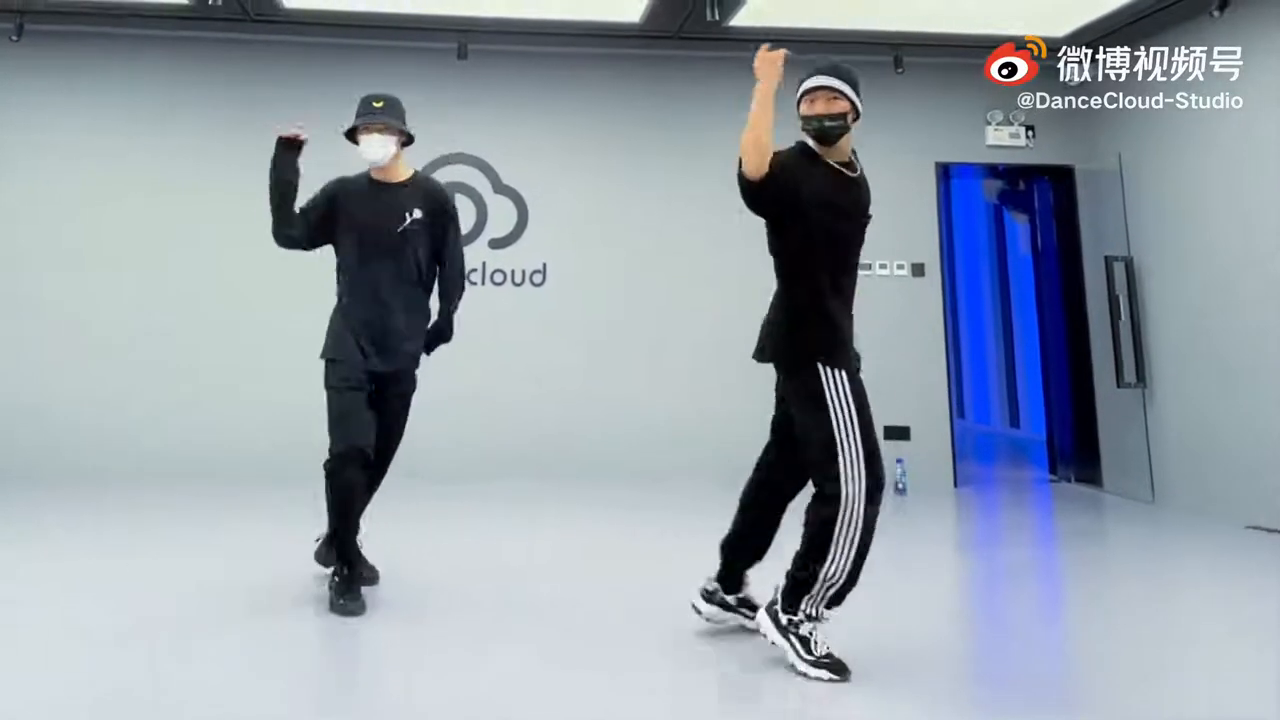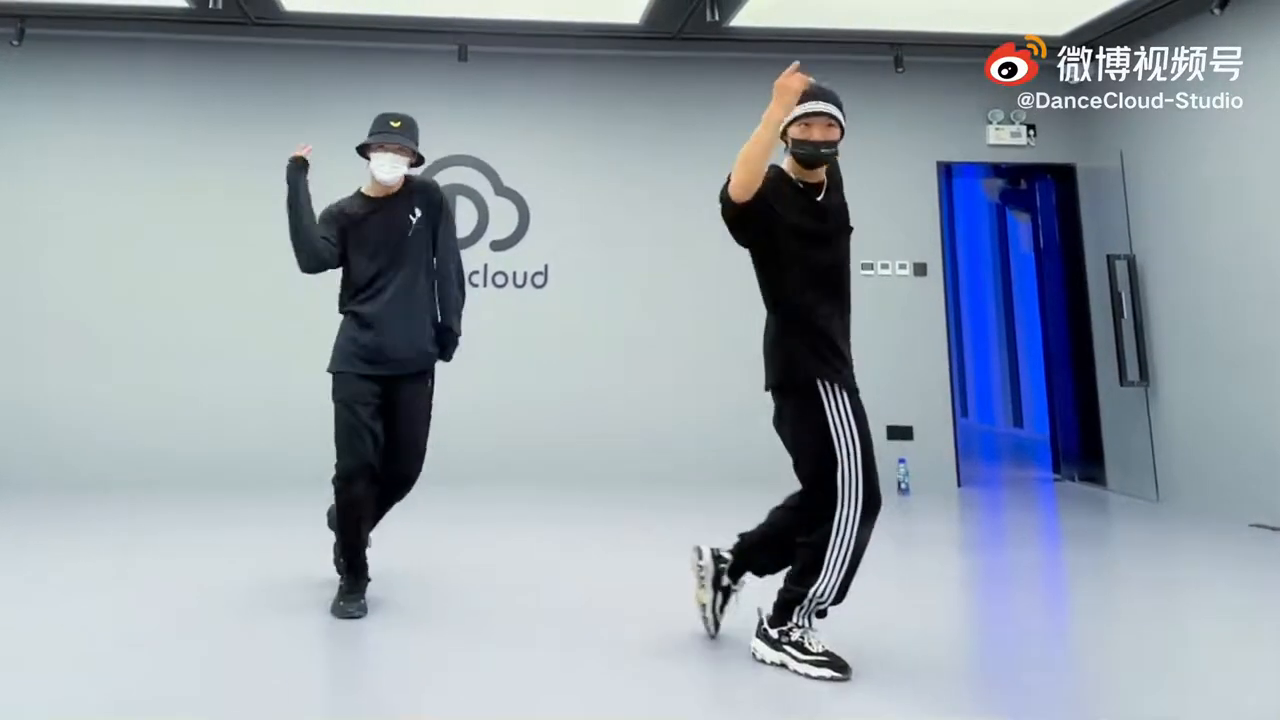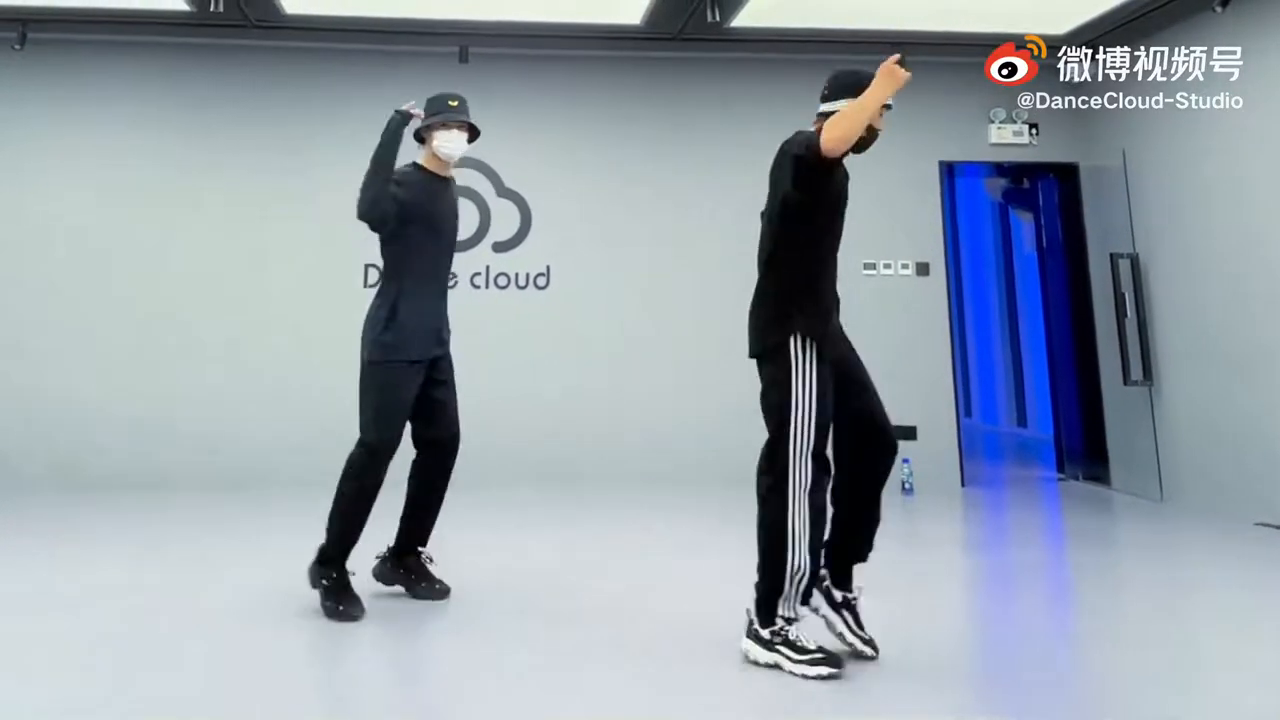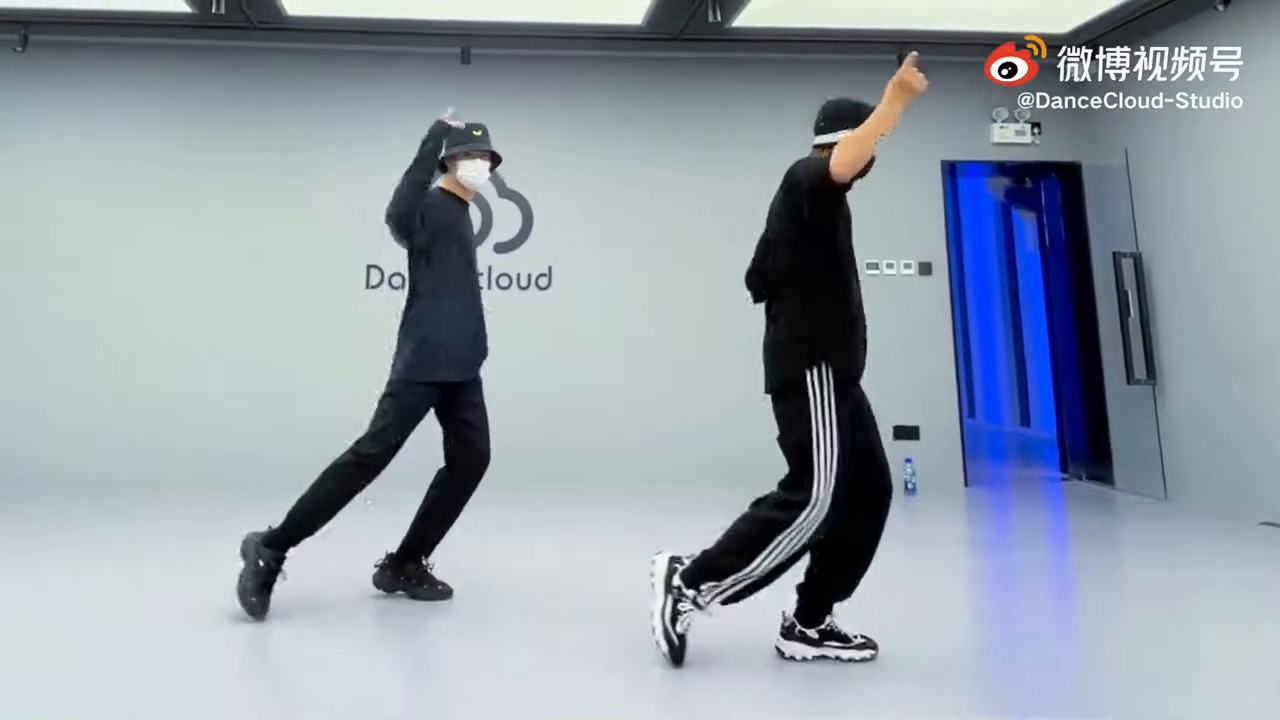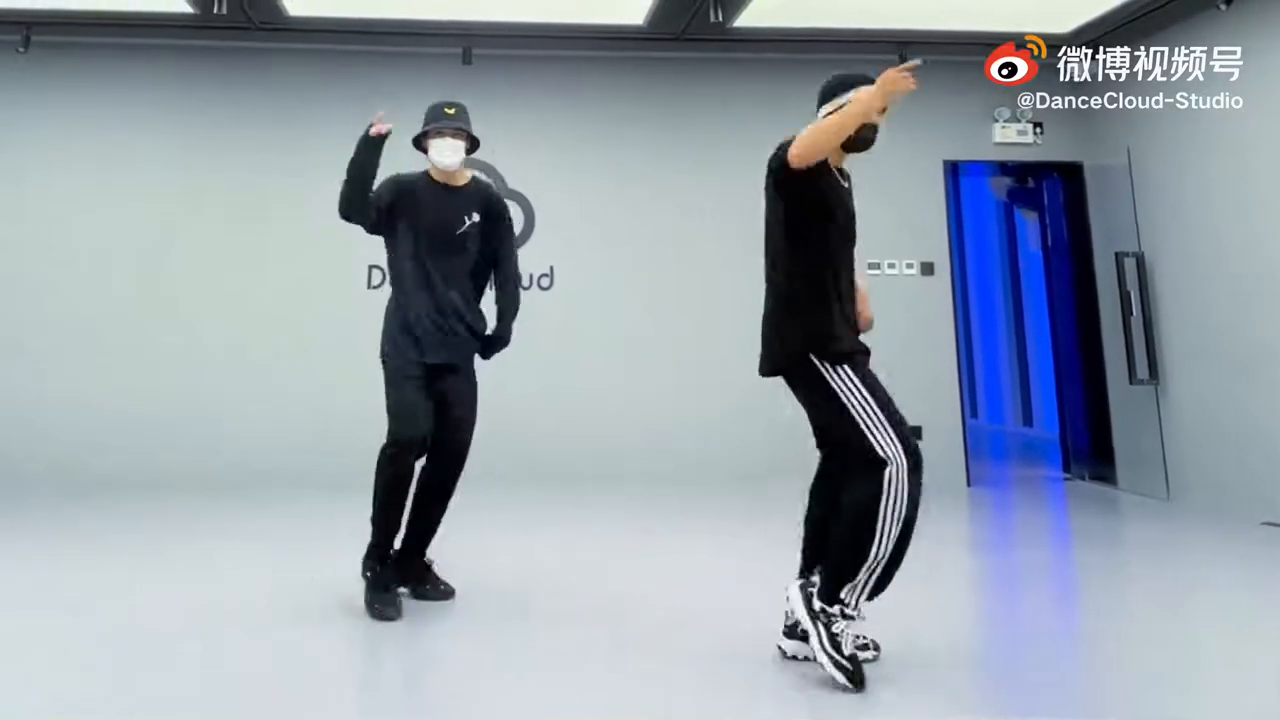
dt=0.4s
person 1, frame 1
left shoulder: (852, 169)
right shoulder: (794, 169)
right elbow: (753, 172)
right wrist: (764, 85)
left hip: (820, 341)
right hip: (811, 344)
left knee: (788, 461)
right knee: (853, 481)
left ankle: (725, 586)
right ankle: (793, 614)
person 1, frame 2
left shoulder: (831, 179)
right shoulder: (767, 191)
right elbow: (738, 196)
right wrist: (777, 104)
left hip: (824, 361)
right hip: (806, 365)
left knee: (833, 491)
right knee: (851, 500)
left ankle: (730, 563)
right ankle: (784, 629)
person 1, frame 3
left shoulder: (816, 163)
right shoulder: (800, 151)
right elbow: (834, 141)
right wrist: (882, 86)
left hip: (816, 327)
right hip: (791, 329)
left knee: (872, 444)
right knee: (799, 470)
left ankle: (832, 586)
right ankle: (771, 624)
person 1, frame 4
left shoulder: (807, 195)
right shoulder: (806, 180)
left elbow: (760, 281)
right elbow: (842, 169)
right wrist: (895, 100)
left hip: (827, 365)
right hip: (810, 365)
left knee: (870, 490)
right knee: (812, 500)
left ankle: (808, 625)
right ankle: (688, 581)
person 1, frame 5
left shoulder: (837, 178)
right shoulder: (801, 173)
right elbow: (797, 153)
left wrist: (855, 300)
right wrist: (869, 95)
left hip: (831, 342)
right hip: (809, 343)
left knee: (847, 471)
right knee: (893, 462)
left ankle: (809, 619)
right ankle: (829, 602)
person 2, frame 1
left shoulder: (431, 197)
right shoulder: (342, 195)
left elbow: (451, 269)
right elbow: (288, 234)
left wrist: (443, 326)
right wrist: (286, 159)
left hip: (402, 352)
right hip: (349, 349)
left knee: (379, 456)
right knee: (348, 454)
left ankle: (339, 543)
right ankle: (348, 570)
person 2, frame 2
left shoulder: (428, 197)
right shoulder: (342, 215)
left elbow: (449, 263)
right elbow: (311, 259)
left wrist: (451, 323)
right wrist: (299, 178)
left hip: (415, 362)
right hip: (359, 361)
left knee: (404, 467)
right knee: (355, 467)
left ankle: (350, 523)
right ankle: (353, 576)
person 2, frame 3
left shoulder: (449, 188)
right shoulder: (405, 182)
right elbow: (371, 211)
right wrist: (393, 129)
left hip: (433, 344)
right hip: (394, 343)
left knee: (442, 446)
right knee: (375, 448)
left ankle: (405, 557)
right ankle: (330, 568)
person 2, frame 4
left shoulder: (462, 215)
right shoulder: (426, 201)
right elbow: (399, 220)
left wrist: (475, 331)
right wrist: (430, 143)
left hip: (463, 366)
right hip: (422, 364)
left knee: (470, 461)
right knee: (370, 455)
left ankle: (405, 564)
right ankle: (270, 549)
person 2, frame 5
left shoulder: (488, 201)
right shoulder: (402, 190)
left elbow: (504, 268)
right elbow: (353, 211)
left wrist: (503, 326)
right wrist: (369, 147)
left hip: (458, 351)
right hip: (406, 345)
left knee: (450, 454)
right knee: (407, 441)
left ankle: (412, 561)
right ankle: (379, 560)
